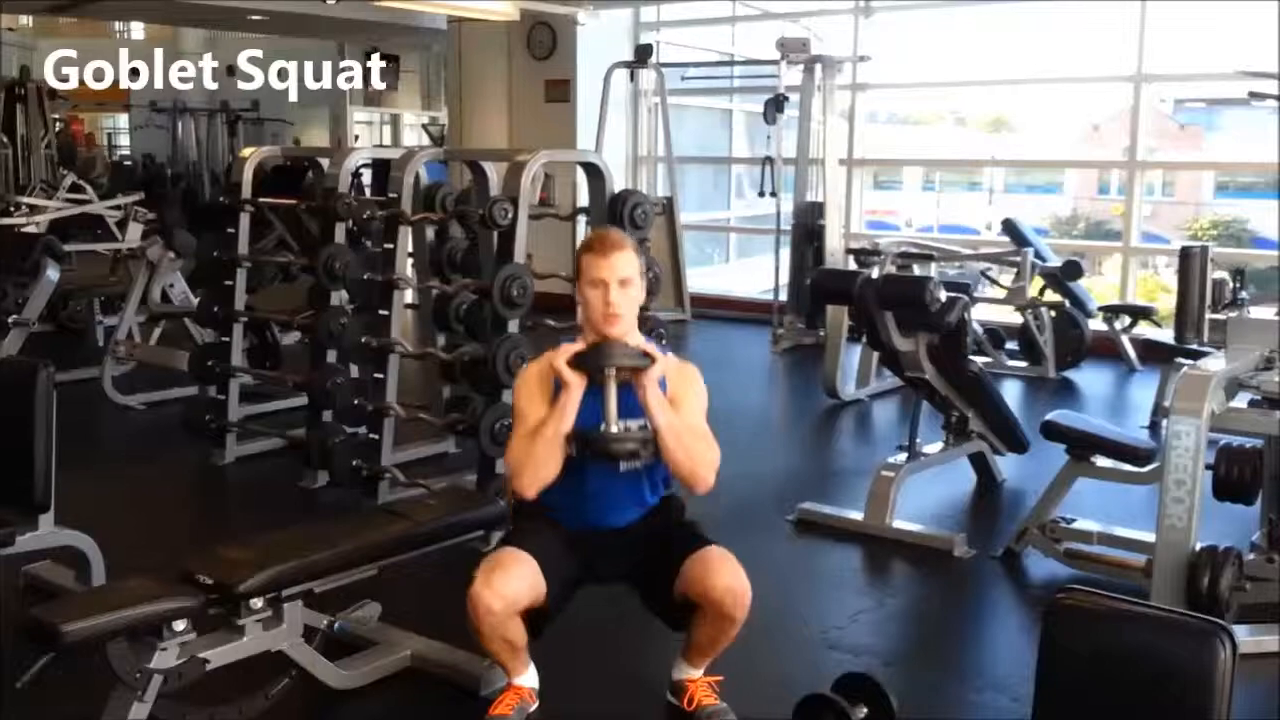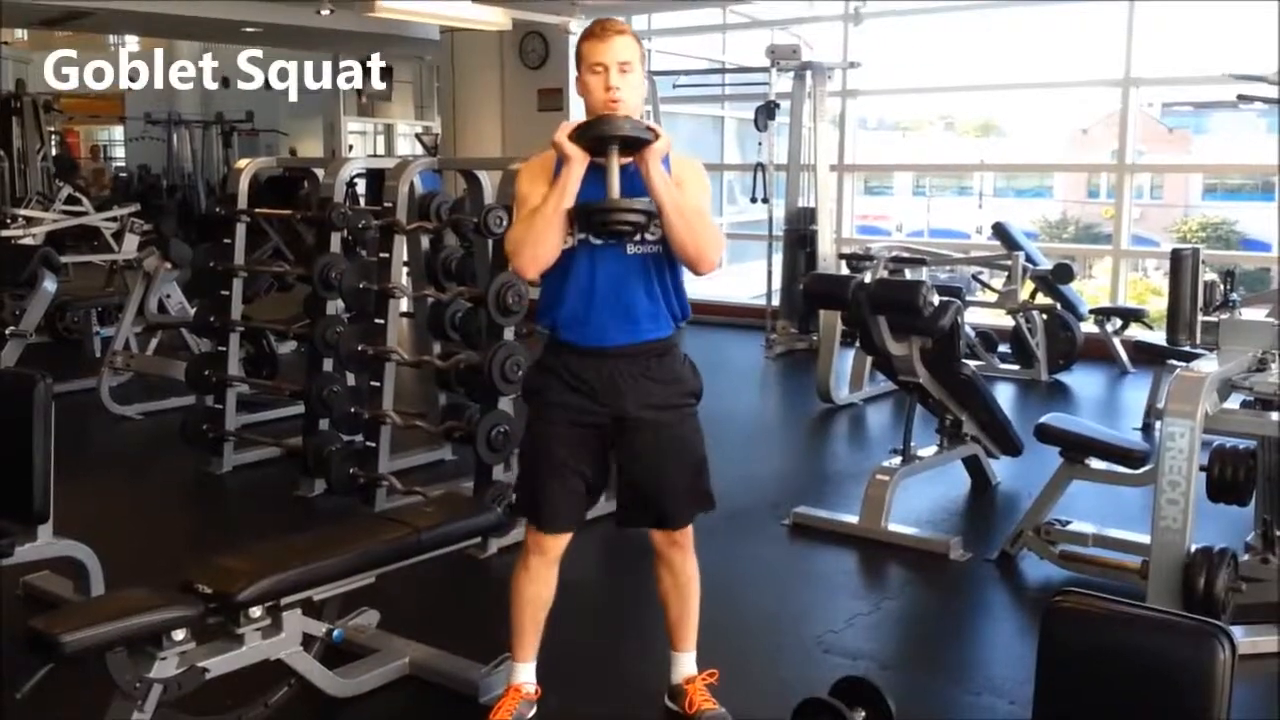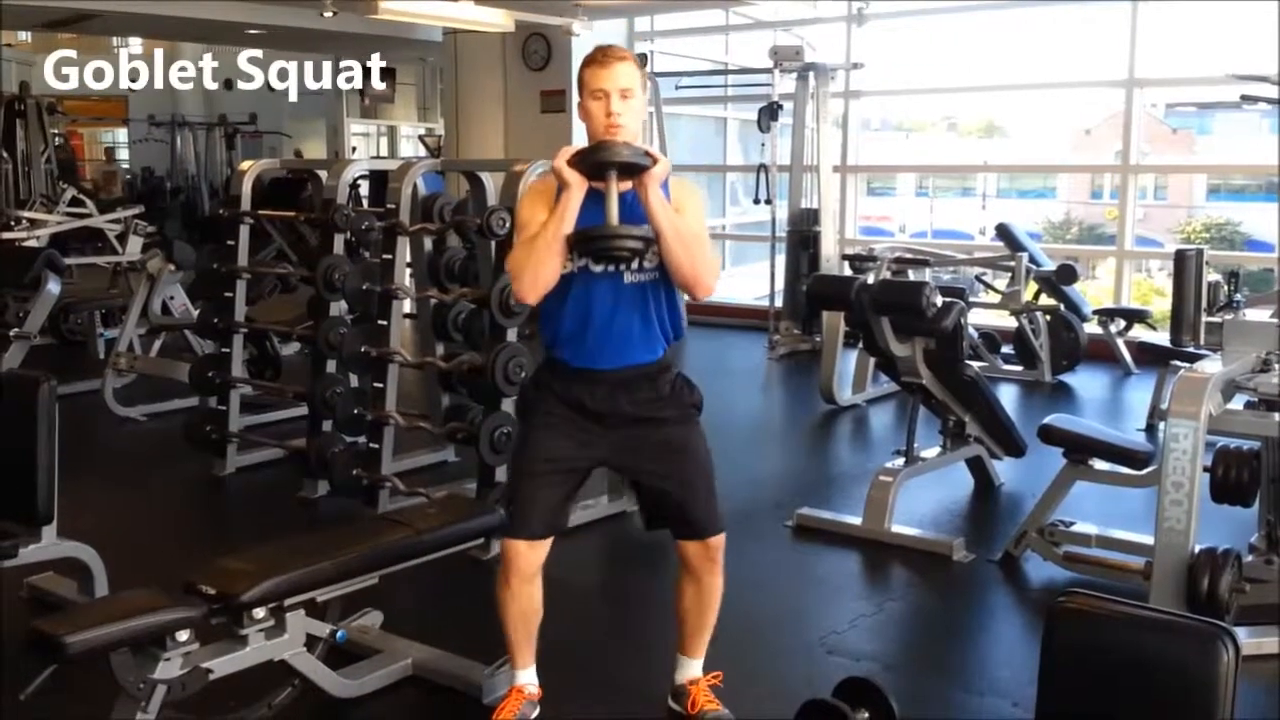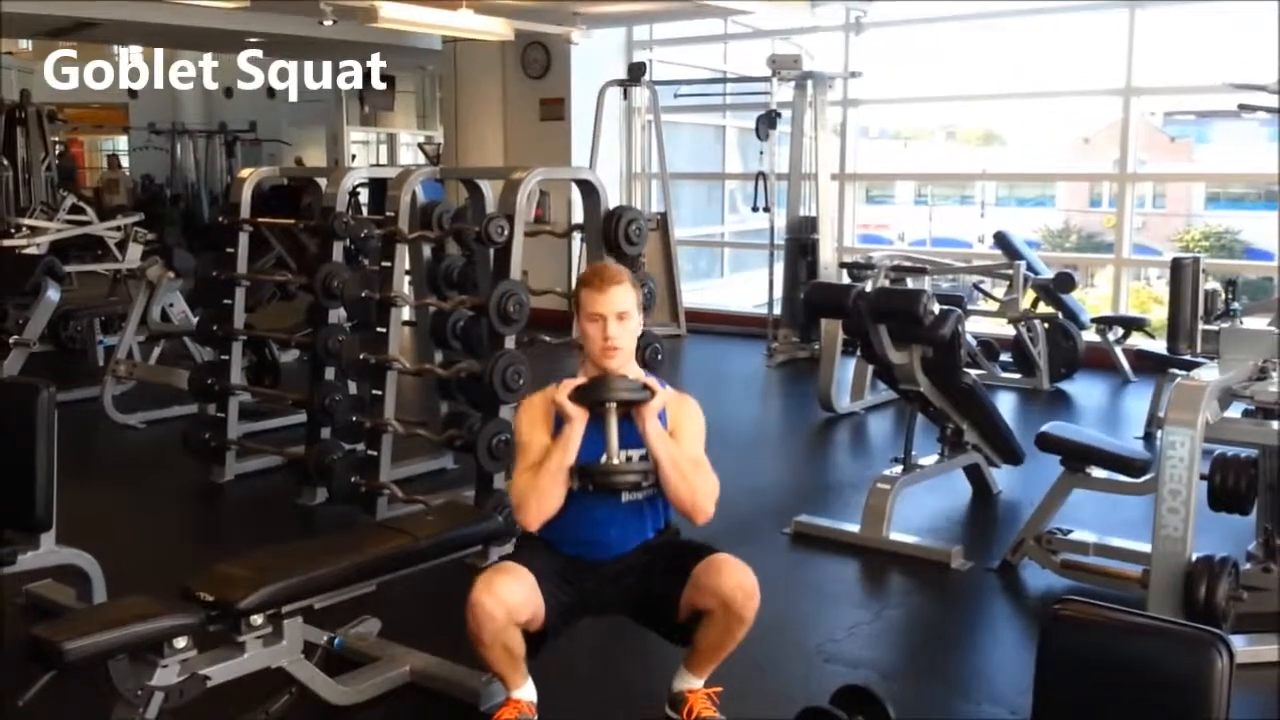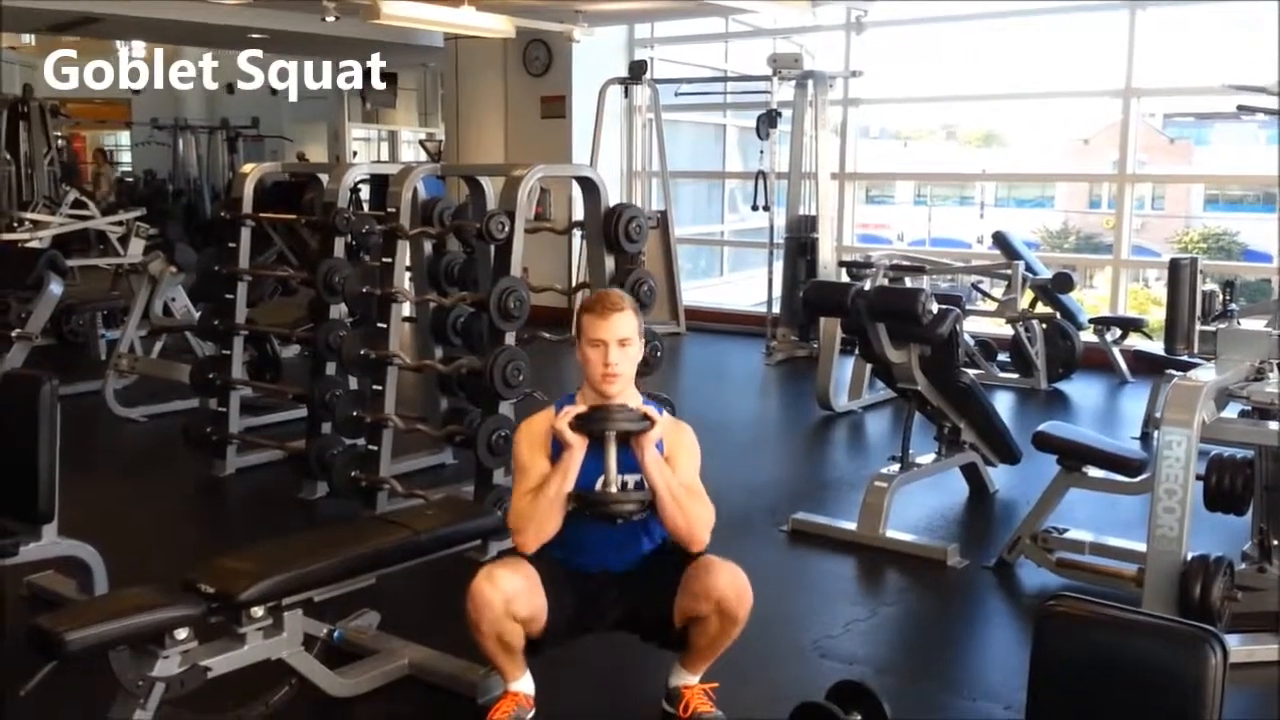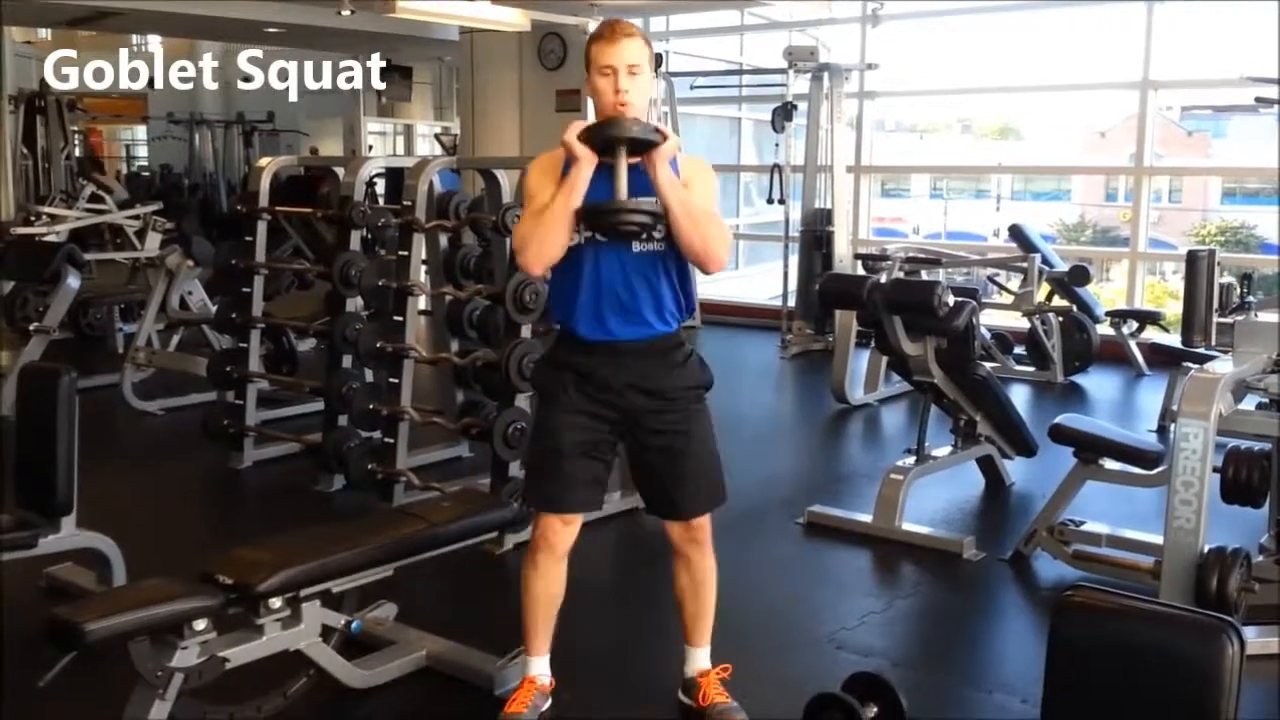
dt=0.7s
person 1, frame 1
left shoulder: (677, 375)
right shoulder: (543, 376)
left elbow: (702, 478)
right elbow: (525, 484)
left wrist: (650, 393)
right wrist: (571, 393)
left hip: (648, 525)
right hip: (560, 527)
left knee: (730, 594)
right knee: (489, 598)
left ankle: (688, 677)
person 1, frame 2
left shoulder: (680, 166)
right shoulder: (544, 168)
left elbow: (706, 258)
right elbow: (527, 262)
left wrist: (653, 168)
right wrist: (575, 168)
left hip: (655, 372)
right hip: (571, 373)
left knee: (673, 535)
right knee: (545, 540)
person 1, frame 3
left shoulder: (677, 191)
right shoulder: (546, 192)
left elbow: (702, 284)
right elbow: (527, 288)
left wrist: (650, 194)
right wrist: (574, 193)
left hip: (652, 391)
right hip: (566, 393)
left knee: (704, 546)
right knee: (521, 553)
person 1, frame 4
left shoulder: (677, 407)
right shoulder: (541, 408)
left elbow: (701, 508)
right elbow: (530, 516)
left wrist: (649, 424)
right wrist: (575, 425)
left hip: (646, 557)
right hip: (562, 562)
left knee: (737, 589)
right knee: (487, 602)
person 1, frame 5
left shoulder: (673, 433)
right shoulder: (540, 430)
left elbow: (696, 538)
right elbow: (527, 540)
left wrist: (647, 453)
right wrist: (573, 454)
left hip: (646, 574)
right hip: (564, 578)
left knee: (730, 590)
right knee: (488, 592)
person 1, frame 6
left shoulder: (688, 167)
right shoulder: (553, 166)
left elbow: (713, 257)
right elbow: (533, 259)
left wrist: (660, 170)
right wrist: (582, 167)
left hip: (663, 367)
right hip: (580, 368)
left knee: (691, 531)
right knee: (552, 535)
